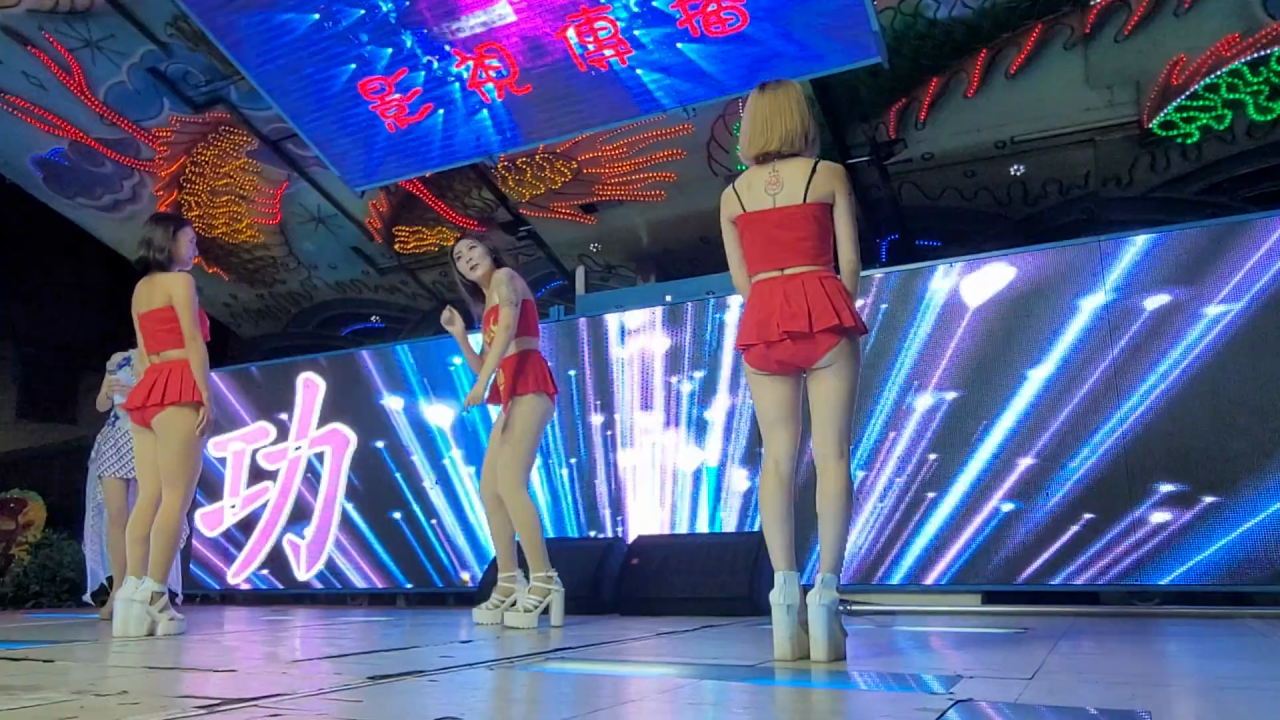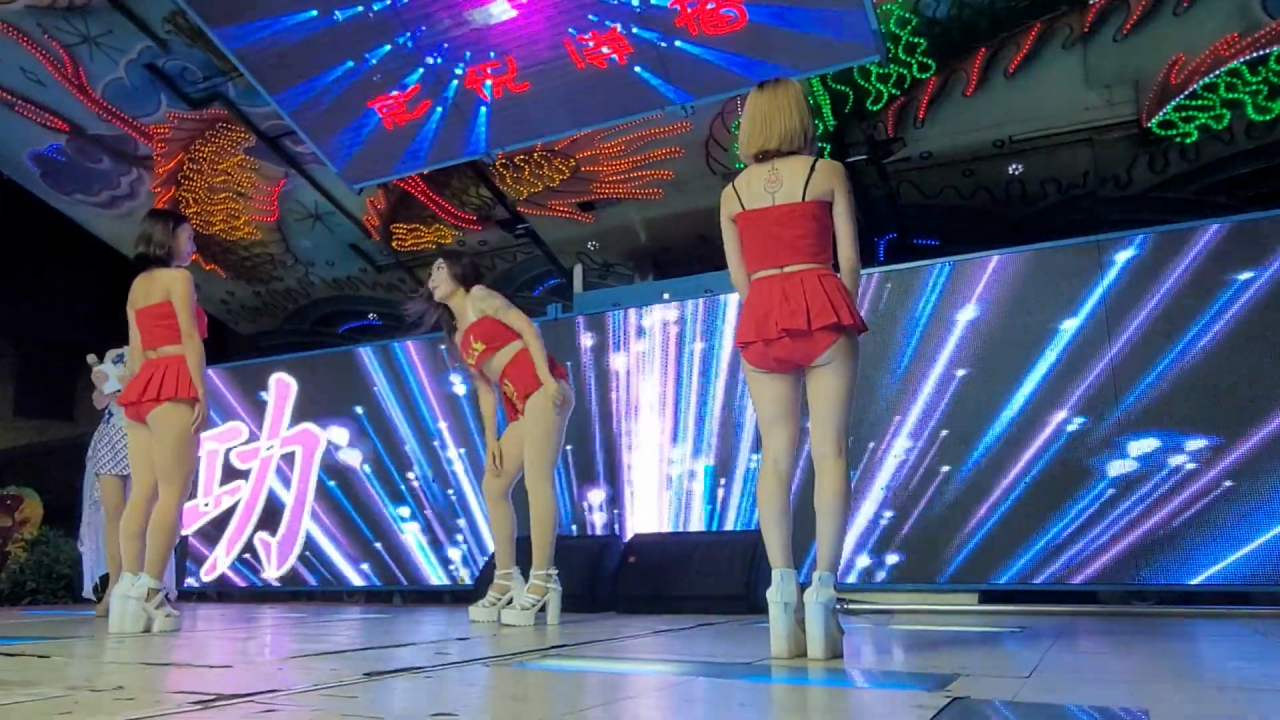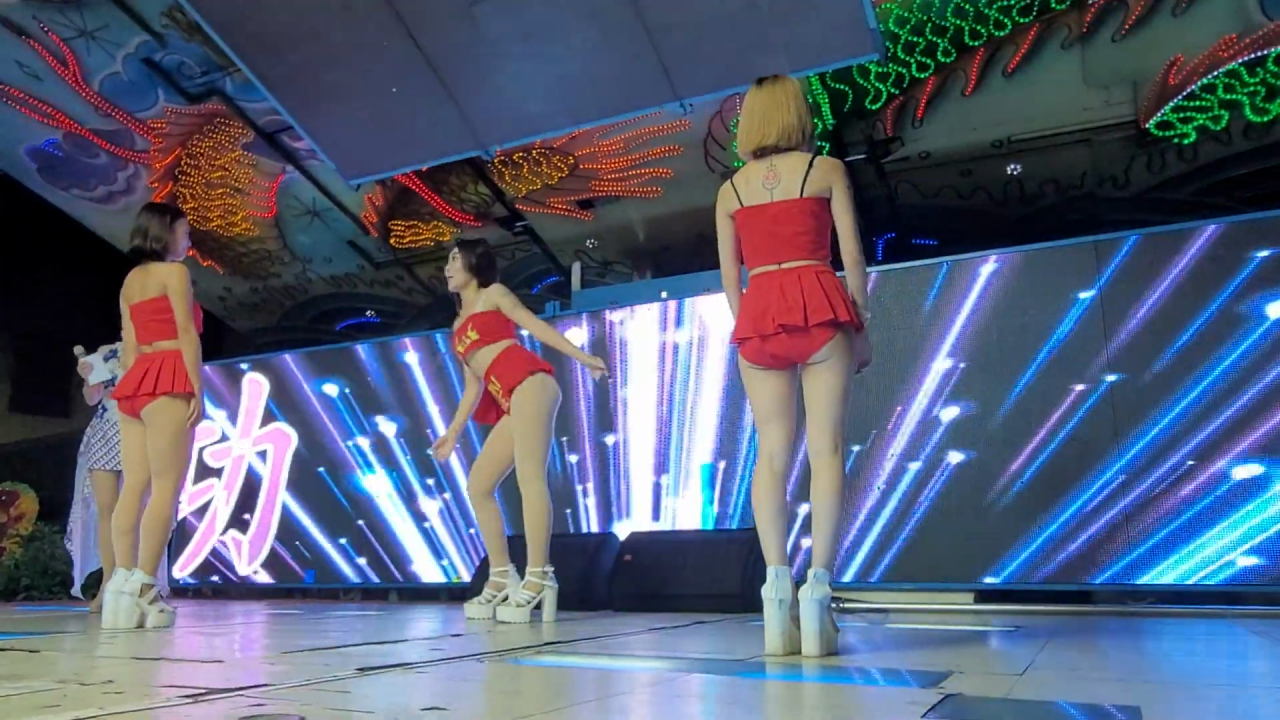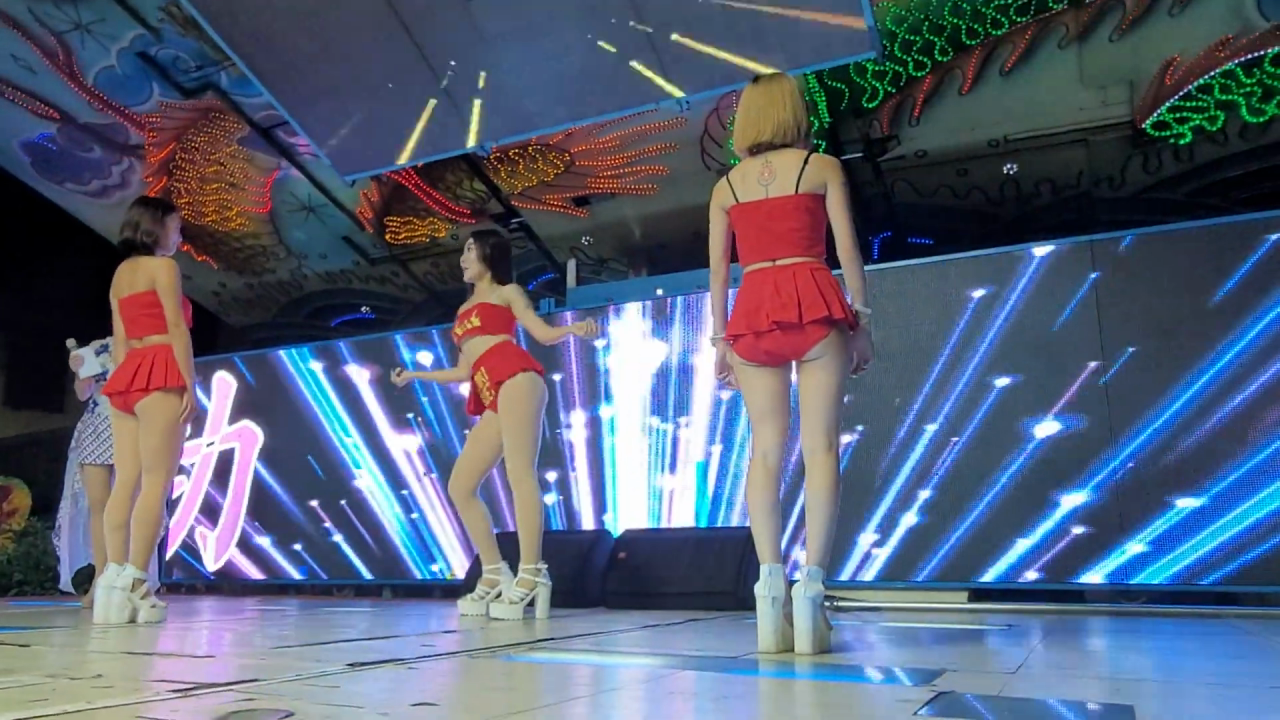
dt=0.3s
person 1, frame 1
left shoulder: (732, 193)
right shoulder: (829, 174)
left elbow: (741, 277)
right elbow: (849, 259)
left hip: (763, 322)
right hip: (822, 313)
left knee: (778, 458)
right knee: (832, 454)
left ankle: (785, 595)
right ankle: (825, 592)
person 1, frame 2
left shoulder: (732, 191)
right shoulder: (827, 172)
left elbow: (739, 275)
right elbow: (849, 260)
right wrist: (846, 322)
left hip: (761, 320)
right hip: (820, 309)
left knee: (776, 456)
right knee: (830, 451)
left ankle: (783, 591)
right ankle: (822, 588)
person 1, frame 3
left shoulder: (730, 189)
right shoulder: (827, 169)
left elbow: (729, 272)
right elbow: (852, 254)
right wrist: (859, 321)
left hip: (758, 316)
right hip: (818, 308)
left knee: (771, 453)
right knee: (825, 448)
left ankle: (778, 588)
right ankle: (817, 586)
person 1, frame 4
left shoulder: (725, 185)
right shoulder: (822, 166)
left elbow: (717, 268)
right elbow: (848, 250)
left wrist: (721, 337)
right wrist: (861, 320)
left hip: (752, 312)
right hip: (812, 305)
left knee: (765, 450)
right knee: (819, 447)
left ankle: (770, 586)
right ankle: (811, 584)
person 2, frame 1
left shoulder: (140, 288)
right shoulder: (179, 280)
left elbow: (143, 352)
right elbow: (193, 341)
left wrist: (144, 394)
right wrist: (206, 395)
left hip: (147, 393)
right hip: (176, 391)
left knee: (149, 496)
right knee: (176, 496)
left ankle: (134, 593)
right ankle: (151, 596)
person 2, frame 2
left shoulder: (137, 285)
right shoulder: (178, 277)
left elbow: (135, 349)
right elbow: (190, 336)
left wrist: (140, 390)
right wrist: (201, 393)
left hip: (141, 389)
right hip: (172, 385)
left knee: (143, 493)
right knee: (172, 492)
left ankle: (130, 588)
right ankle: (148, 593)
person 2, frame 3
left shoulder: (130, 279)
right shoulder: (174, 271)
left elbow: (129, 342)
right elbow: (186, 333)
left wrist: (134, 385)
right wrist: (197, 389)
left hip: (135, 384)
right hip: (167, 382)
left knee: (134, 487)
right knee: (166, 487)
left ankle: (123, 585)
right ankle: (142, 588)
person 2, frame 4
left shoulder: (121, 272)
right shoulder: (163, 266)
left elbow: (119, 337)
right elbow: (177, 327)
left wrist: (126, 379)
right wrist: (190, 383)
left hip: (126, 378)
right hip: (160, 375)
left knee: (126, 482)
right knee: (156, 482)
left ankle: (116, 578)
right ankle: (134, 584)
person 3, frame 1
left shoulder: (507, 278)
right shoulder: (485, 305)
left elbow: (509, 328)
right elbow: (480, 365)
left wrist: (483, 381)
right wrist: (459, 333)
left hip: (529, 386)
right hip: (515, 395)
left knee: (511, 486)
right knee: (489, 491)
left ankle: (544, 582)
right ankle: (509, 584)
person 3, frame 2
left shoulder: (480, 297)
right shoulder: (458, 337)
left elbow: (528, 328)
right elbow: (486, 390)
left wrist: (547, 374)
right wrist: (492, 439)
left hip: (543, 386)
right hip: (523, 402)
left knee: (537, 480)
right knee: (493, 486)
left ankle: (542, 581)
right ankle: (507, 581)
person 3, frame 3
left shoulder: (493, 294)
right shoulder: (459, 326)
left elbow: (535, 325)
right elbow: (473, 386)
left wrist: (580, 355)
right wrist: (453, 431)
left hip: (530, 383)
right hip: (509, 404)
left knee: (529, 477)
right knee: (478, 486)
left ankle: (539, 578)
right ankle: (502, 578)
person 3, frame 4
left shoulder: (508, 293)
right shoulder: (465, 308)
left elbow: (543, 334)
left wrist: (571, 329)
right wrist: (418, 375)
left hip: (516, 378)
right hip: (489, 399)
left knee: (520, 472)
right knee: (460, 487)
left ankle: (531, 575)
right ankle: (495, 575)
person 4, frame 1
right shoulder: (117, 359)
right elbow: (101, 405)
right wrist: (108, 391)
right hip: (114, 442)
right knee: (115, 516)
right ankle: (118, 589)
person 4, frame 2
right shoulder: (112, 357)
right elbow: (99, 403)
right wrist: (98, 385)
right hip: (111, 438)
right knee: (111, 513)
right ankle: (112, 586)
person 4, frame 3
right shoulder: (104, 352)
right elbow: (91, 399)
right wrist: (88, 378)
right hip: (103, 434)
right knee: (105, 508)
right ankle: (107, 582)
person 4, frame 4
right shoulder: (96, 348)
right elbow: (83, 394)
right wrist: (79, 371)
right hip: (96, 430)
right knee: (96, 503)
right ankle: (100, 577)
